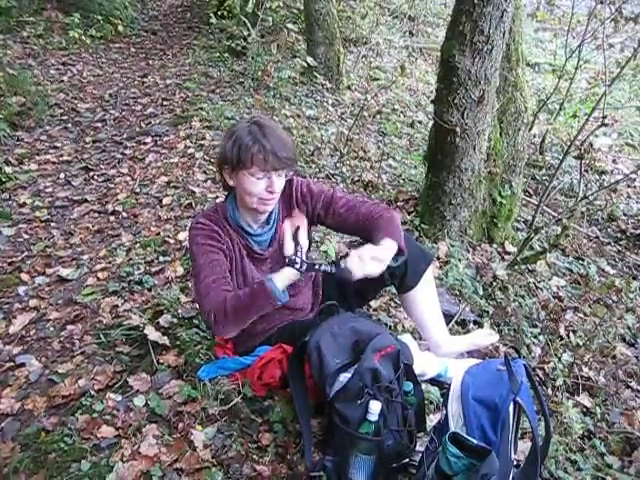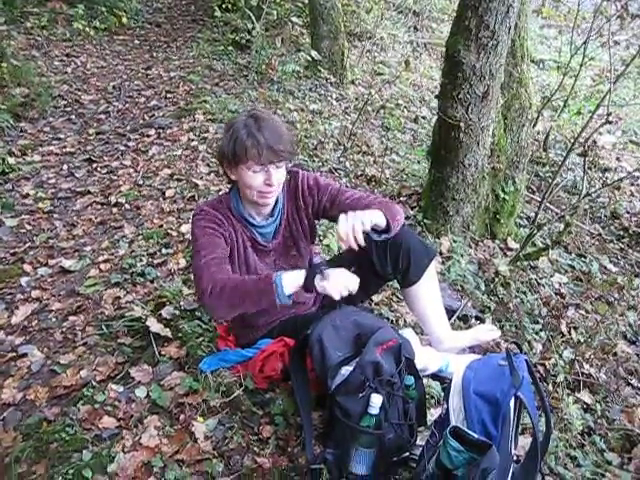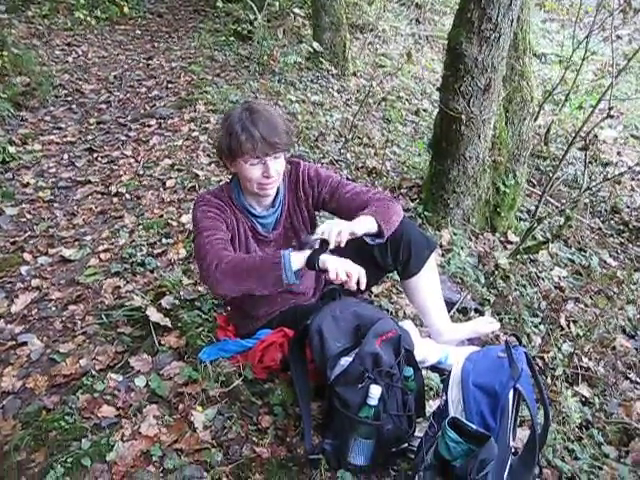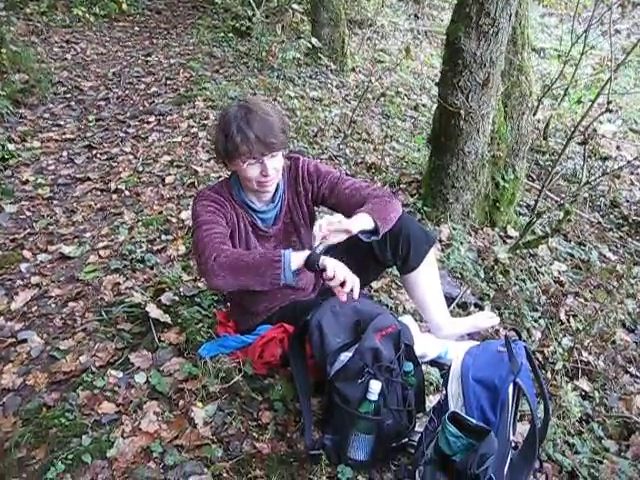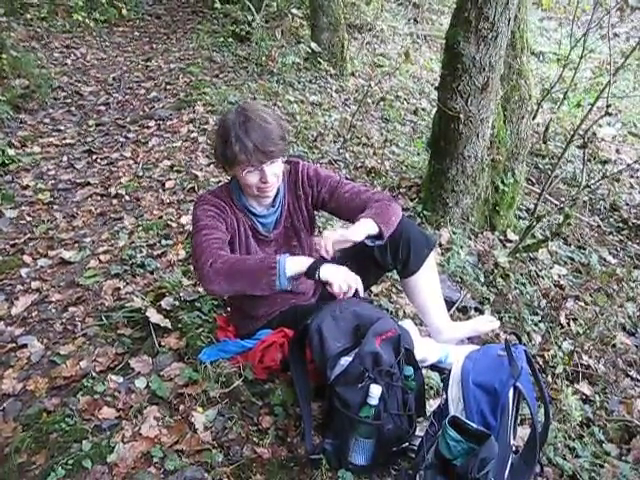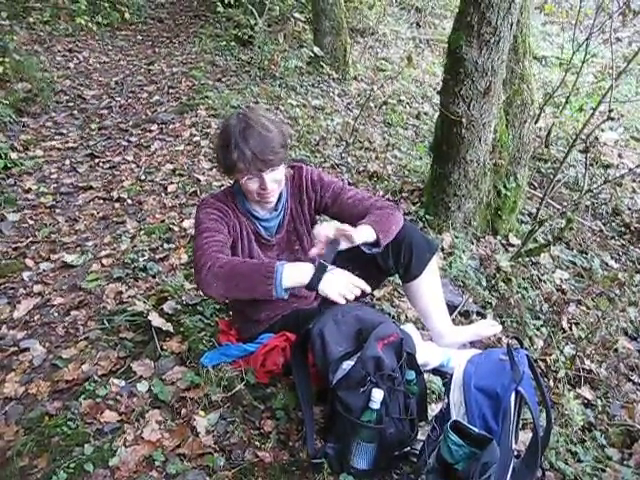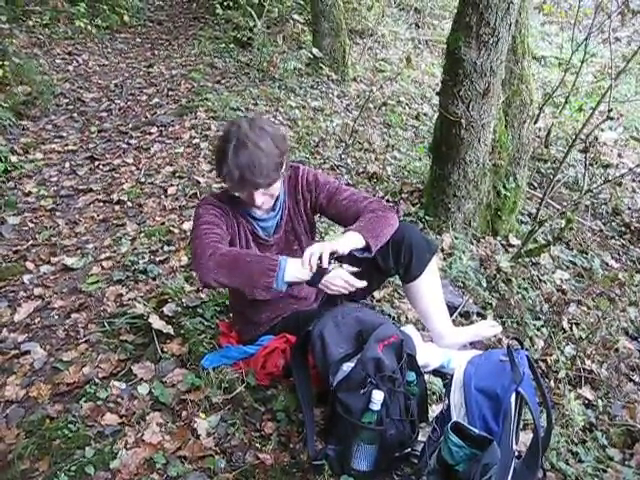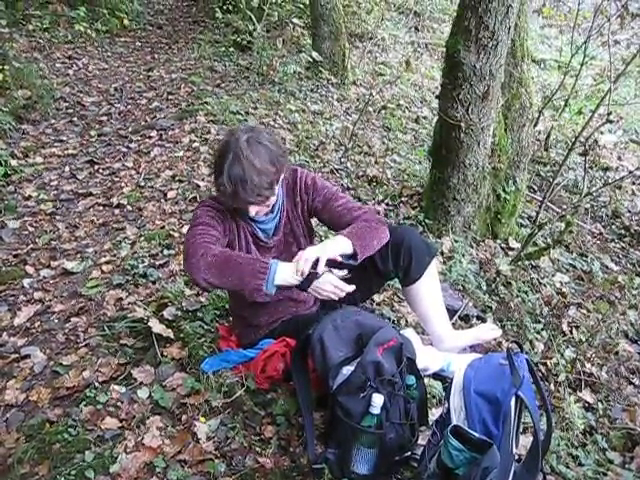
dt=0.2s
person 1, frame 1
left shoulder: (297, 194)
right shoulder: (209, 229)
left elbow: (383, 216)
right elbow: (220, 321)
left wrist: (383, 252)
right wrist: (290, 271)
left hip: (314, 299)
right hip: (269, 335)
left knee: (402, 248)
left ankle: (440, 344)
person 1, frame 2
left shoulder: (300, 187)
right shoulder: (212, 219)
left elbow: (389, 210)
right elbow: (214, 297)
left wrist: (367, 217)
right wrist: (305, 278)
left hip: (317, 294)
right hip: (270, 329)
left knee: (402, 241)
left ankle: (442, 340)
person 1, frame 3
left shoulder: (301, 177)
right shoulder: (213, 208)
left elbow: (388, 206)
right elbow: (218, 275)
left wrist: (354, 225)
right wrist: (309, 257)
left hip: (316, 283)
right hip: (270, 319)
left knee: (402, 233)
left ankle: (441, 331)
person 1, frame 4
left shoulder: (300, 172)
right shoulder: (213, 203)
left elbow: (386, 202)
right elbow: (215, 269)
left wrist: (350, 225)
right wrist: (309, 258)
left hip: (316, 281)
right hip: (270, 315)
left knee: (401, 228)
left ankle: (440, 326)
person 1, frame 5
left shoulder: (300, 177)
right shoulder: (214, 208)
left elbow: (386, 206)
right elbow: (212, 273)
left wrist: (355, 232)
right wrist: (307, 265)
left hip: (317, 285)
right hip: (271, 319)
left knee: (402, 232)
left ankle: (441, 330)
person 1, frame 6
left shoulder: (303, 181)
right shoulder: (217, 210)
left elbow: (387, 213)
right elbow: (210, 275)
left wrist: (354, 236)
right wrist: (308, 274)
left hip: (319, 290)
right hip: (273, 323)
left knee: (406, 236)
left ankle: (442, 334)
person 1, frame 7
left shoulder: (301, 181)
right shoulder: (216, 209)
left elbow: (382, 214)
right elbow: (209, 264)
left wrist: (340, 243)
right wrist: (307, 270)
left hip: (319, 291)
right hip: (273, 324)
left knee: (405, 237)
left ankle: (443, 335)
person 1, frame 8
left shoulder: (300, 184)
right shoulder: (214, 212)
left elbow: (374, 225)
right elbow: (199, 263)
left wrist: (331, 246)
right wrist: (297, 275)
left hip: (318, 293)
right hip: (273, 326)
left knee: (404, 240)
left ankle: (443, 339)
